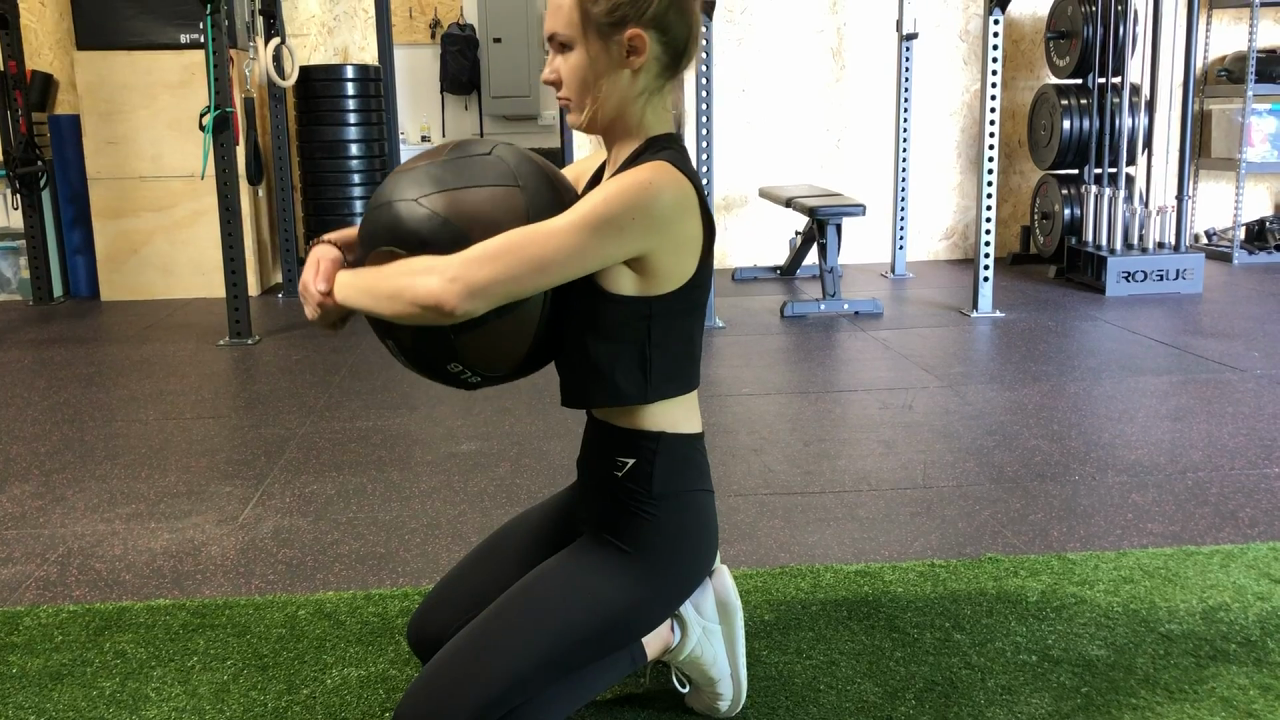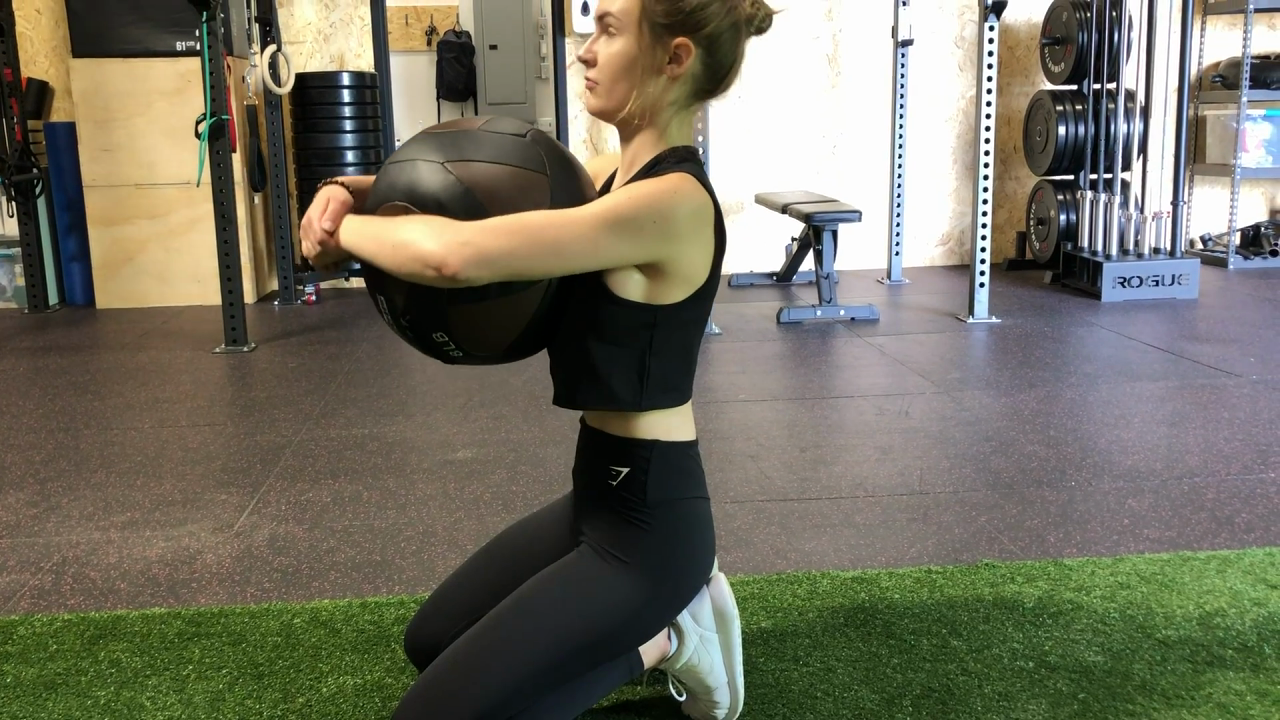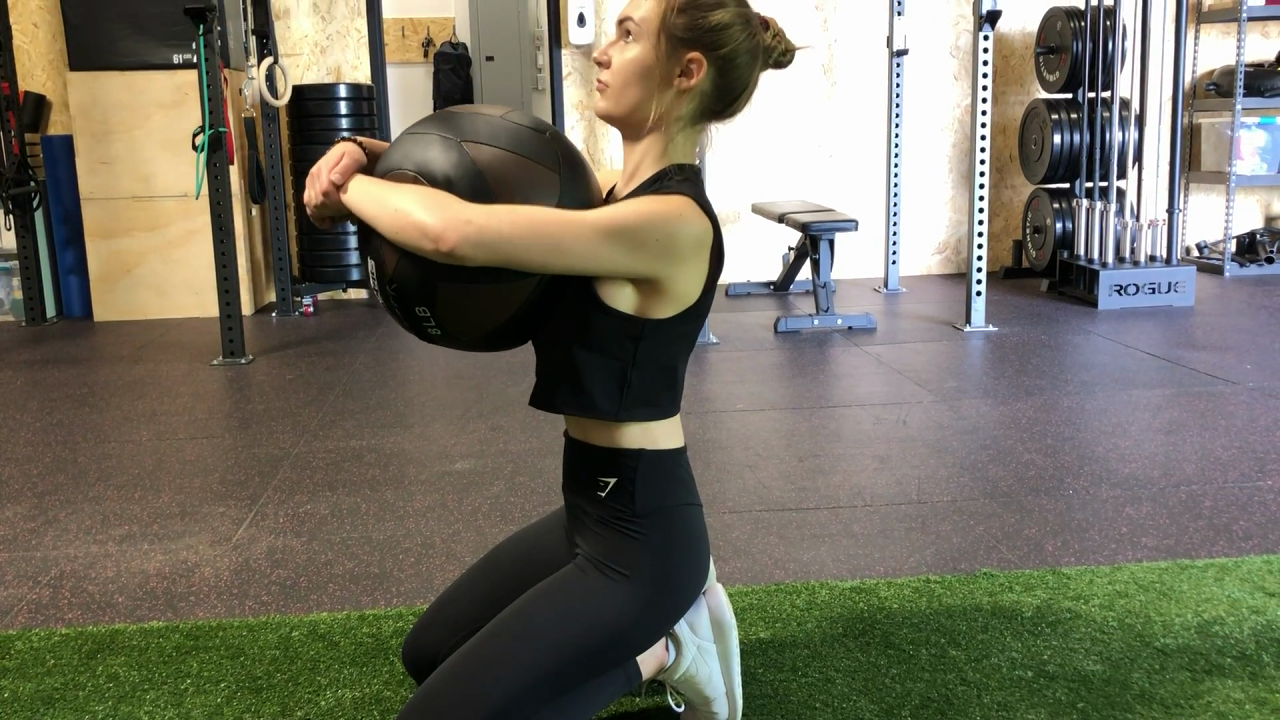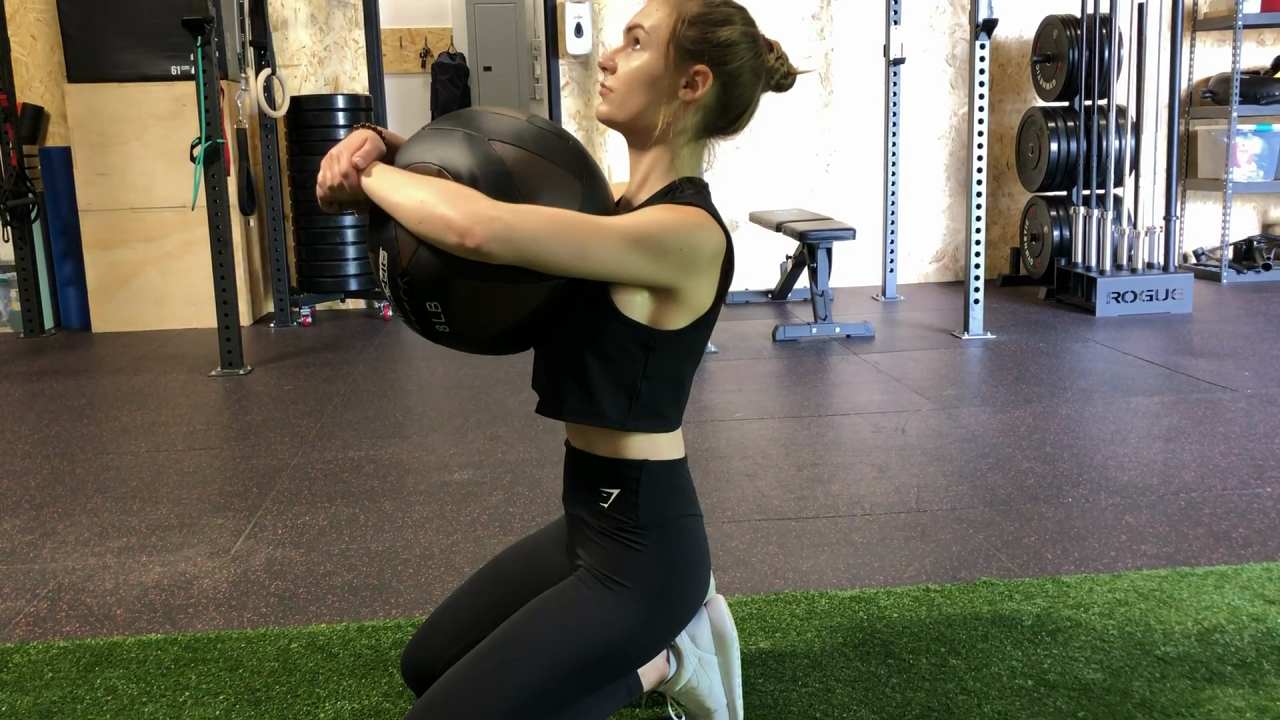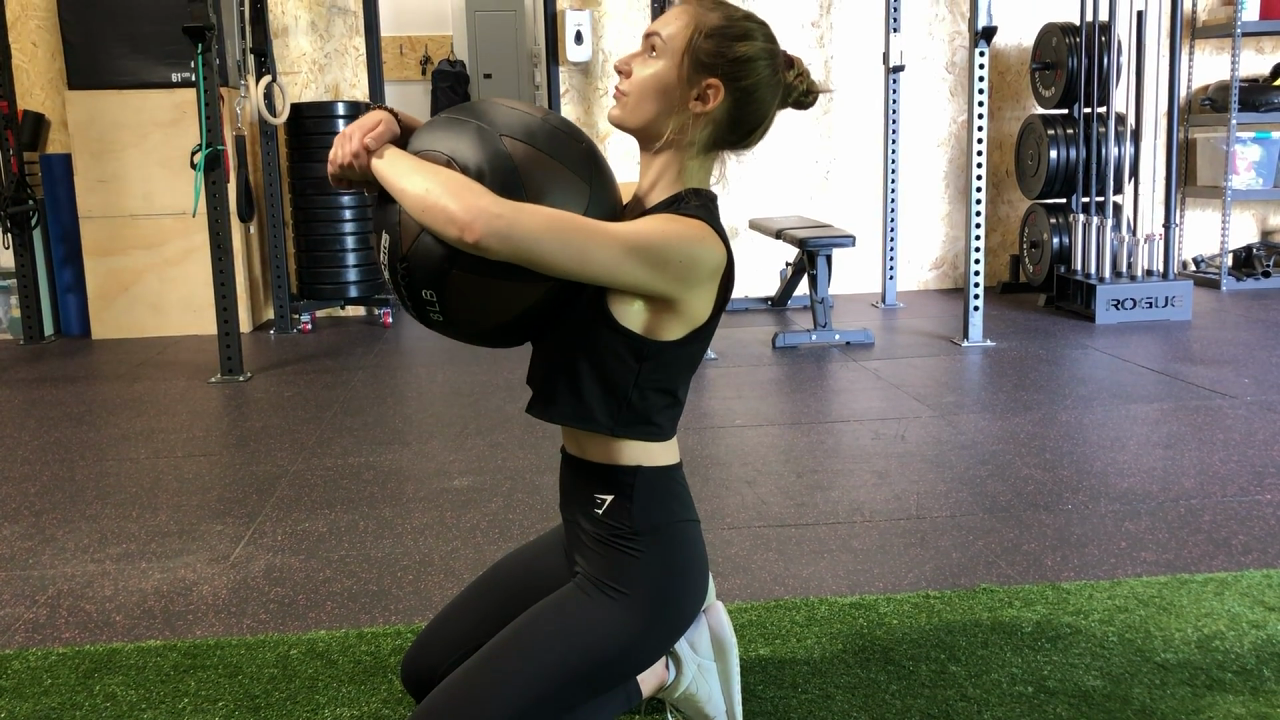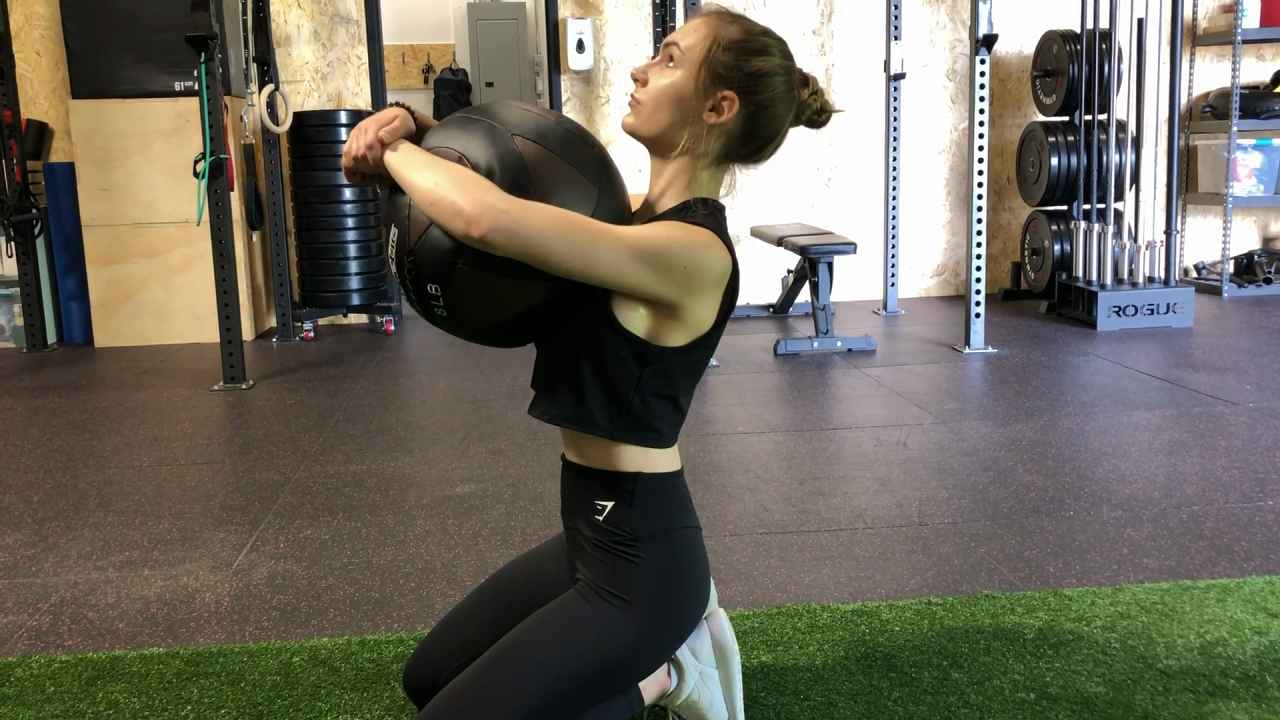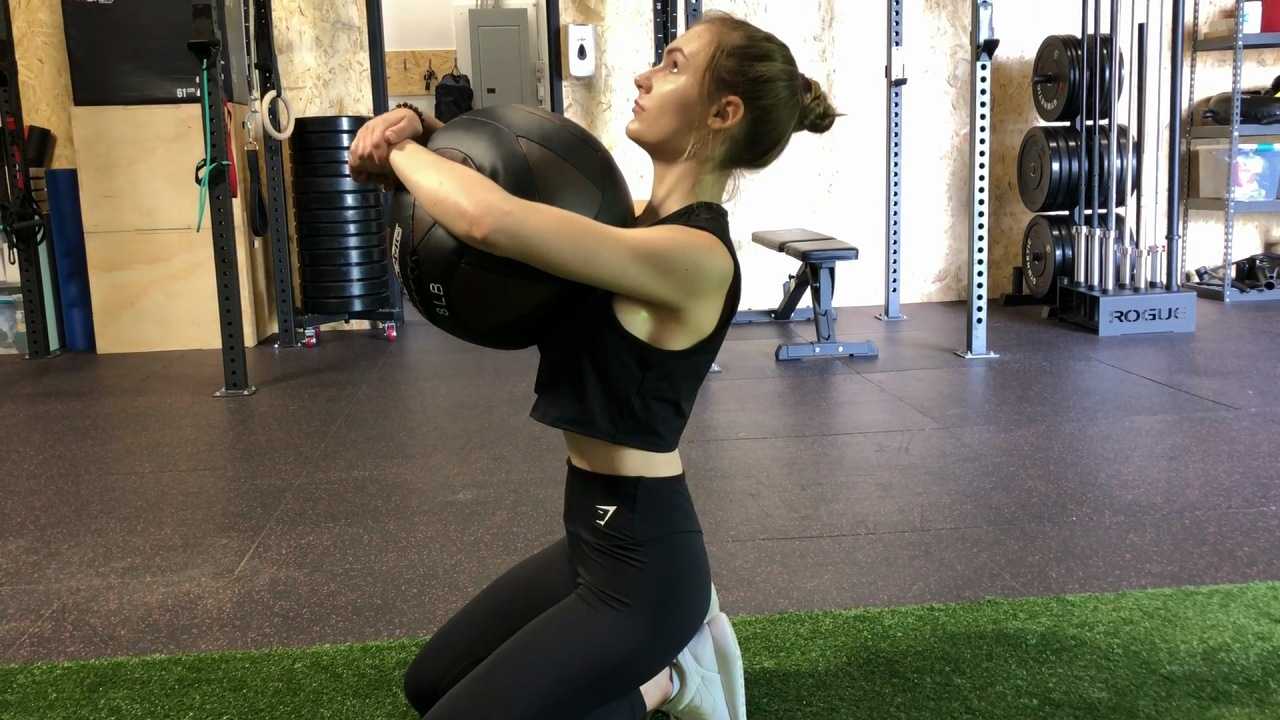
dt=0.5s
person 1, frame 1
left shoulder: (653, 190)
right shoulder: (610, 168)
left elbow: (451, 289)
left wrist: (339, 284)
right wrist: (342, 241)
left hip: (652, 511)
right hip: (607, 482)
right knee: (434, 635)
left ankle: (664, 630)
right ankle: (659, 608)
person 1, frame 2
left shoulder: (671, 200)
right shoulder: (619, 174)
left elbow: (456, 255)
left wrist: (347, 231)
right wrist: (349, 191)
left hip: (648, 518)
right hip: (603, 491)
right knee: (429, 642)
left ankle: (660, 639)
right ankle: (653, 620)
person 1, frame 3
left shoulder: (671, 221)
right shoulder: (627, 188)
left elbow: (454, 232)
left wrist: (348, 189)
right wrist: (365, 151)
left hip: (640, 532)
right hip: (596, 504)
right knee: (428, 654)
left ankle: (659, 651)
right ankle: (659, 626)
person 1, frame 4
left shoulder: (686, 231)
right shoulder: (628, 203)
left elbow: (478, 228)
left wrist: (370, 176)
right wrist: (379, 143)
left hip: (640, 544)
right hip: (594, 516)
left ankle: (660, 662)
right ankle: (656, 643)
person 1, frame 5
left shoulder: (688, 243)
right shoulder: (635, 205)
left elbow: (479, 224)
left wrist: (379, 158)
right wrist: (396, 126)
left hip: (639, 549)
right hip: (595, 522)
right ankle: (659, 645)
person 1, frame 6
left shoulder: (692, 250)
right shoulder: (646, 215)
left elbow: (486, 219)
left wrist: (391, 152)
right wrist: (410, 123)
left hip: (639, 559)
right hip: (599, 530)
right ankle: (657, 656)
person 1, frame 7
left shoulder: (693, 254)
right shoulder: (650, 219)
left elbow: (490, 220)
right elbow: (514, 182)
left wrist: (397, 153)
right wrist: (416, 125)
left hip: (641, 562)
right hip: (602, 535)
right ankle: (659, 659)
